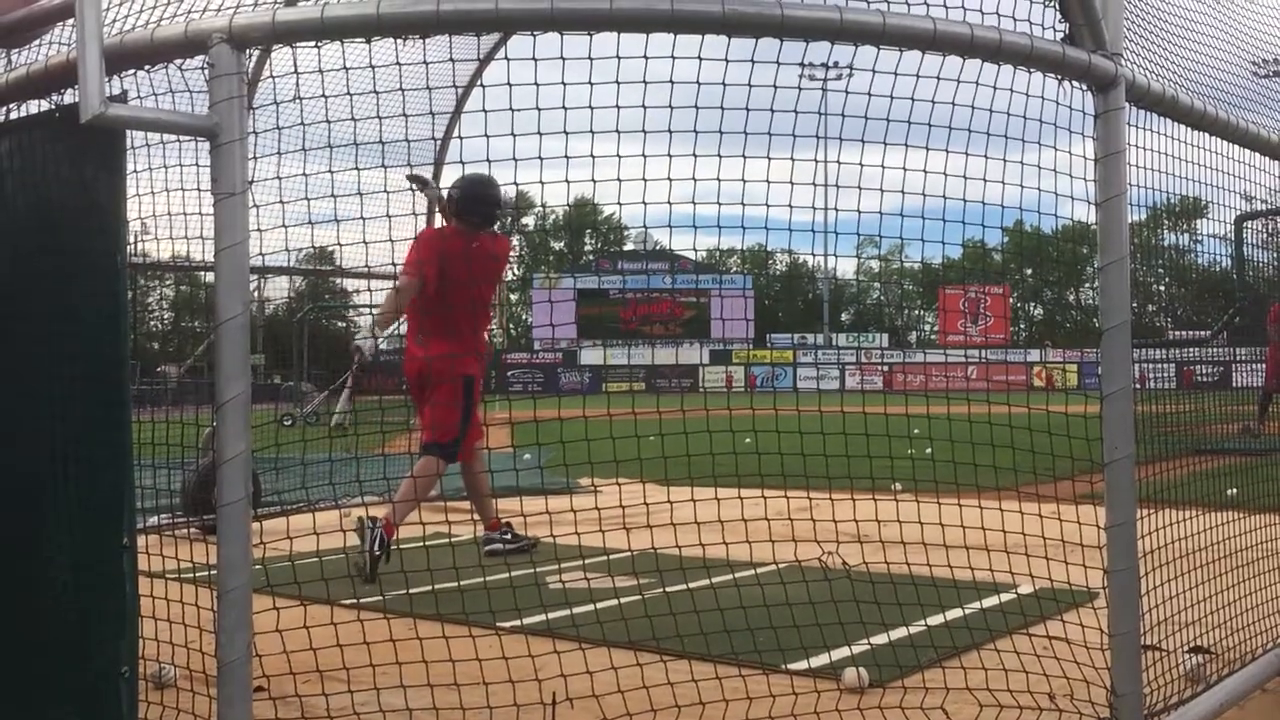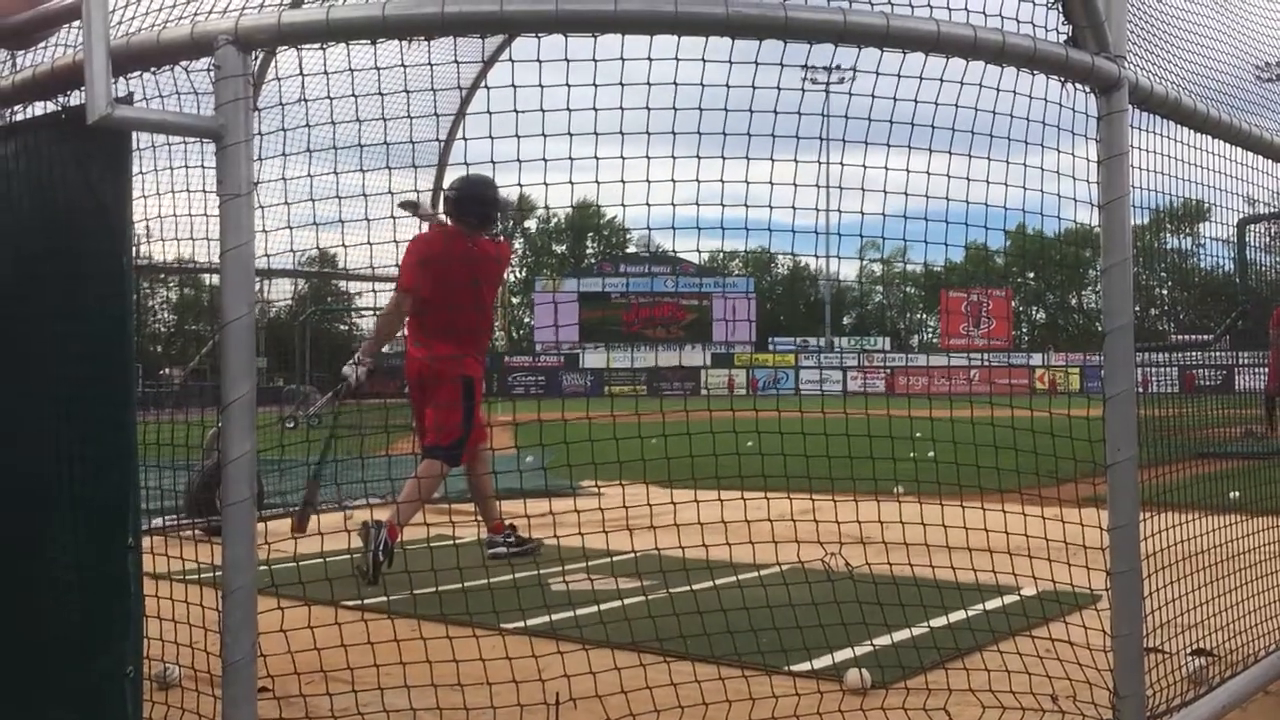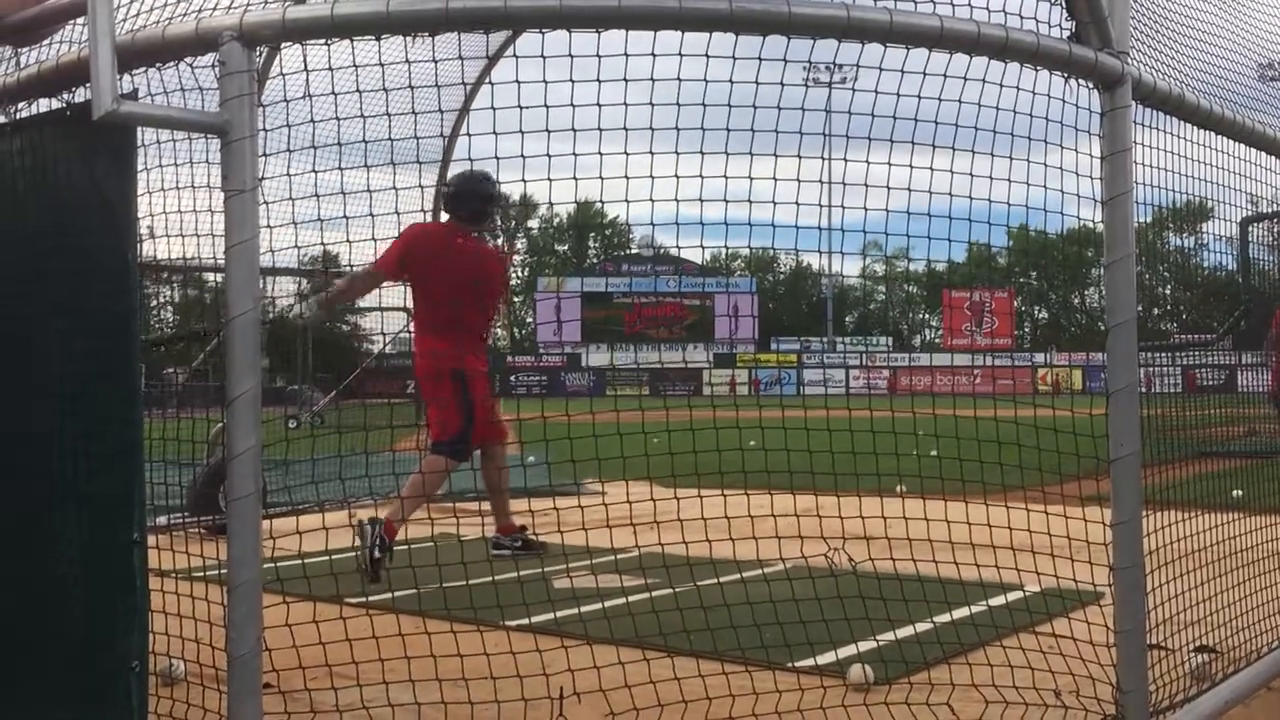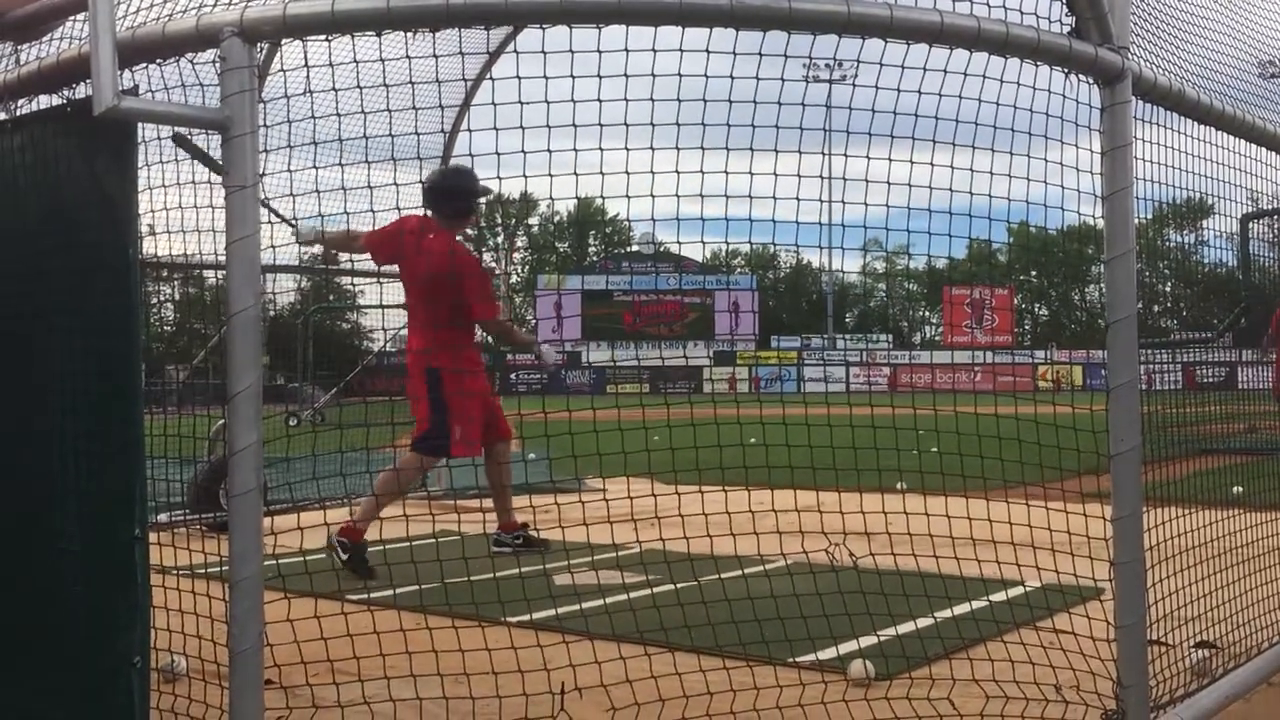
dt=0.2s
person 1, frame 1
left shoulder: (430, 241)
right shoulder: (499, 249)
left elbow: (409, 287)
left wrist: (373, 330)
right wrist: (447, 207)
left hip: (419, 359)
right hip: (458, 363)
left knee: (465, 441)
right knee: (438, 452)
left ankle: (494, 530)
right ankle: (384, 527)
person 1, frame 2
left shoulder: (428, 244)
right shoulder: (498, 252)
left elbow: (400, 305)
left wrist: (363, 355)
right wrist: (435, 221)
left hip: (420, 362)
right hip: (458, 366)
left knee: (469, 443)
right knee: (443, 455)
left ankle: (498, 532)
right ankle: (389, 529)
person 1, frame 3
left shoulder: (419, 238)
right shoulder: (491, 258)
left elbow: (368, 278)
left wrist: (319, 303)
left hip: (432, 357)
right hip: (460, 363)
left knee: (492, 439)
right knee: (448, 452)
left ankle: (506, 532)
right ankle: (383, 529)
person 1, frame 4
left shoulder: (406, 229)
right shoulder: (462, 259)
left elbow: (355, 241)
right elbow: (495, 325)
left wrist: (315, 236)
right wrist: (536, 346)
left hip: (459, 362)
right hip: (442, 363)
left knee: (496, 437)
right knee: (428, 452)
left ankle: (507, 530)
right ankle: (349, 534)
